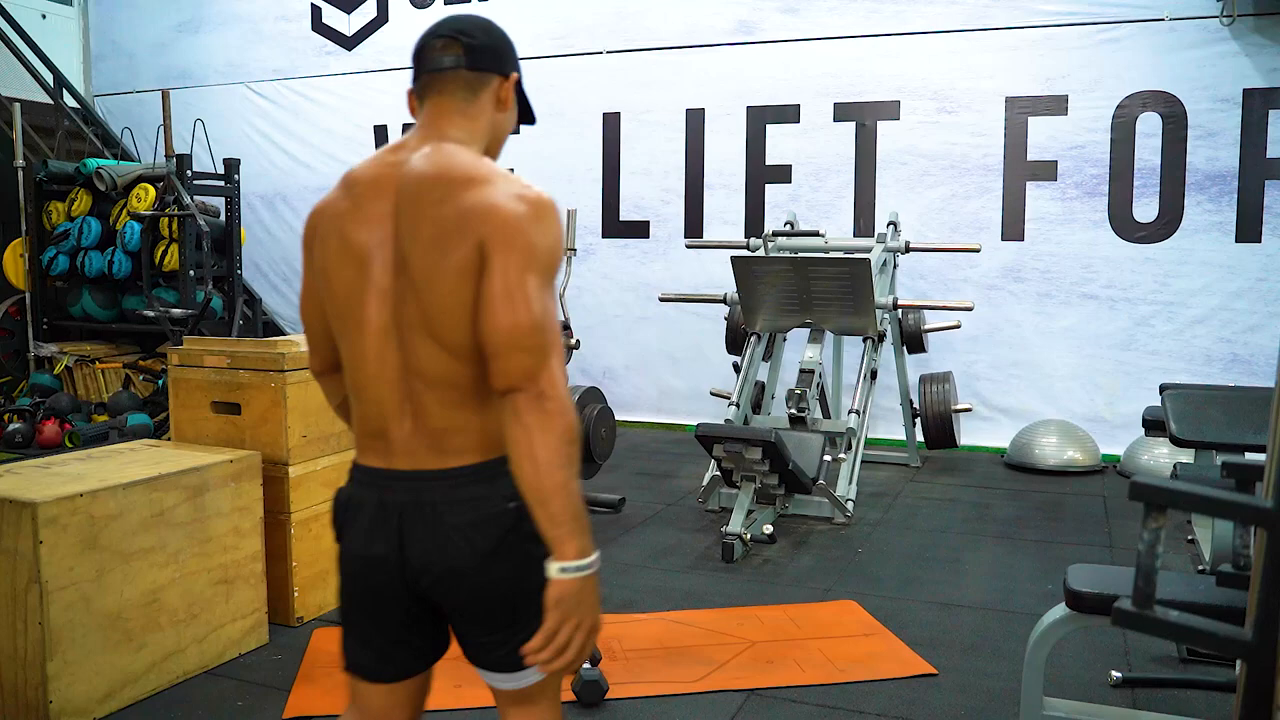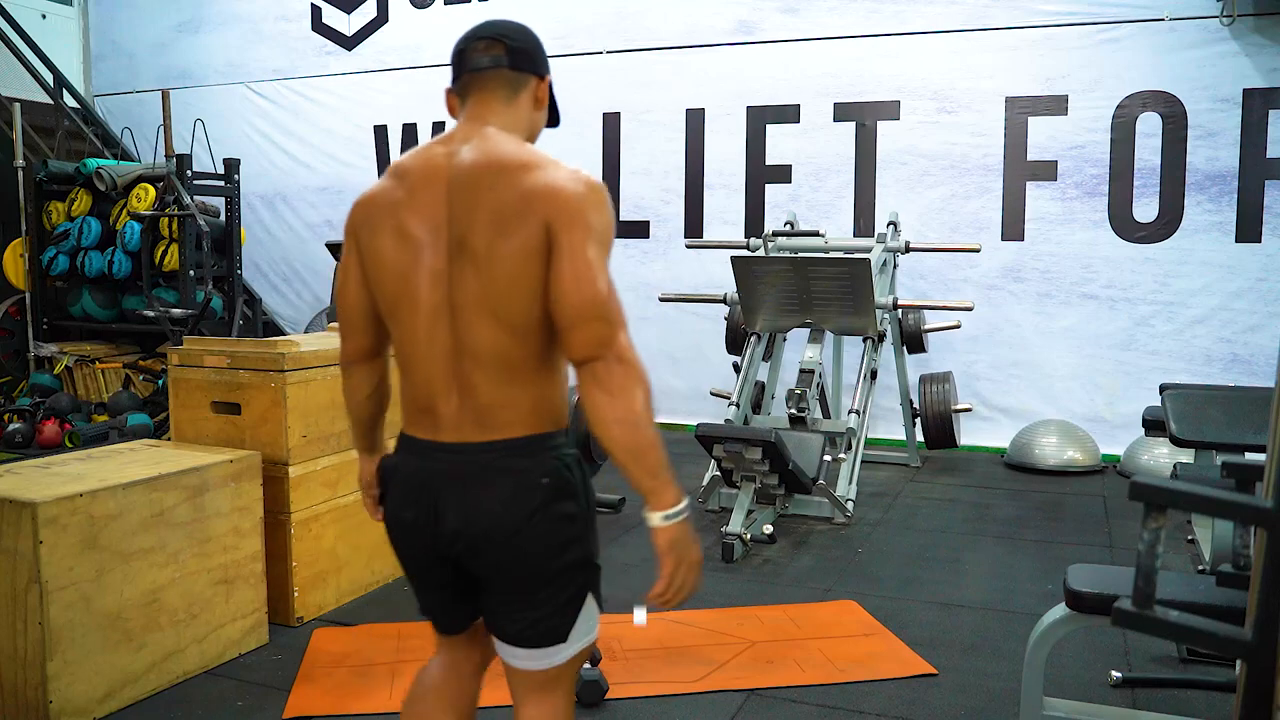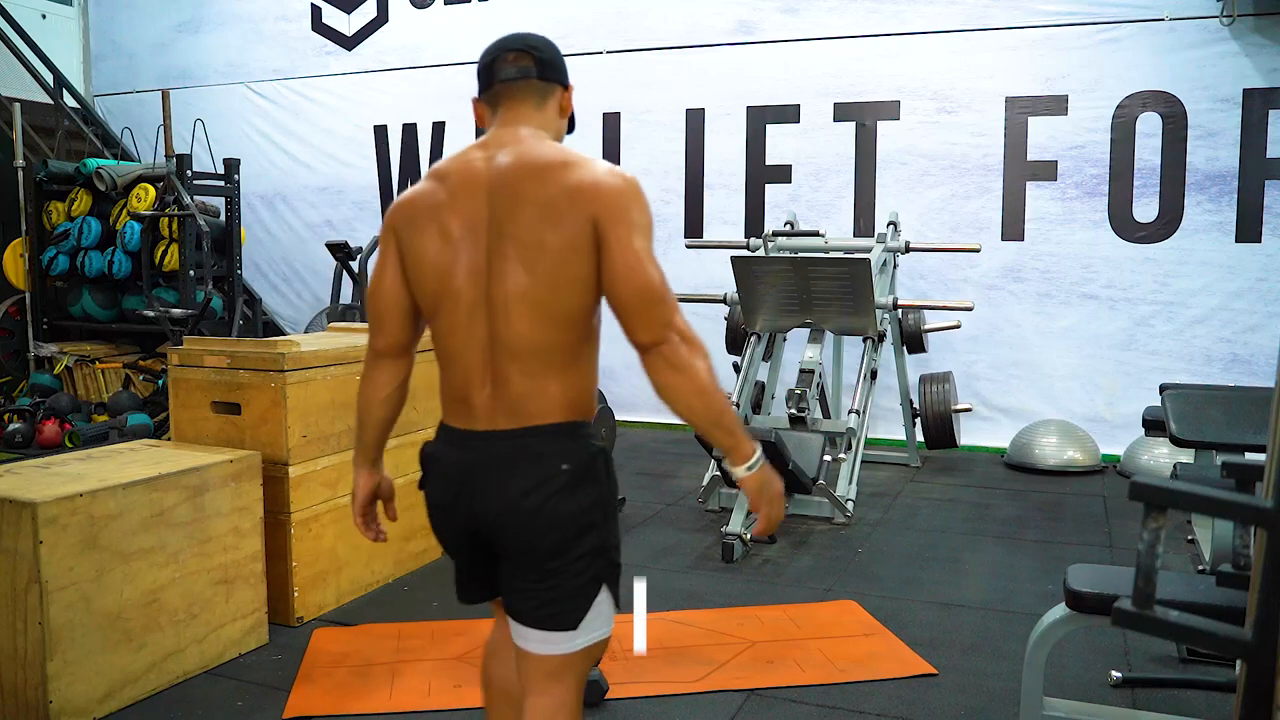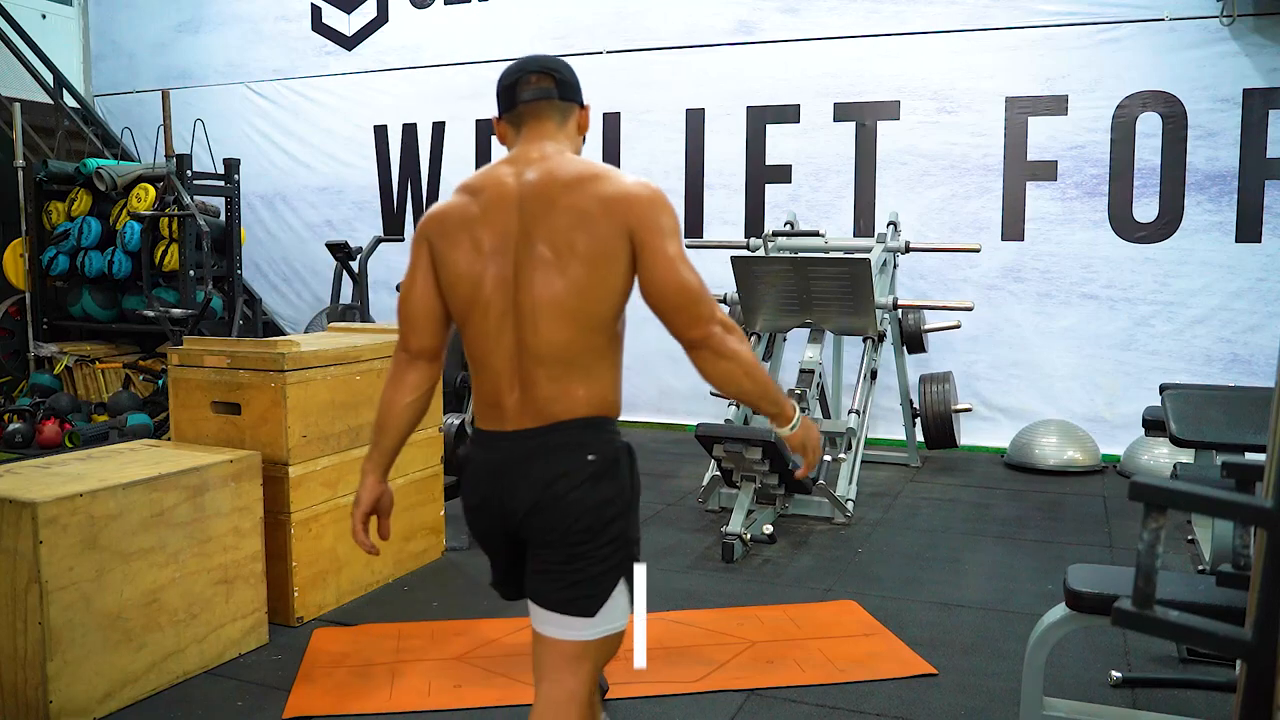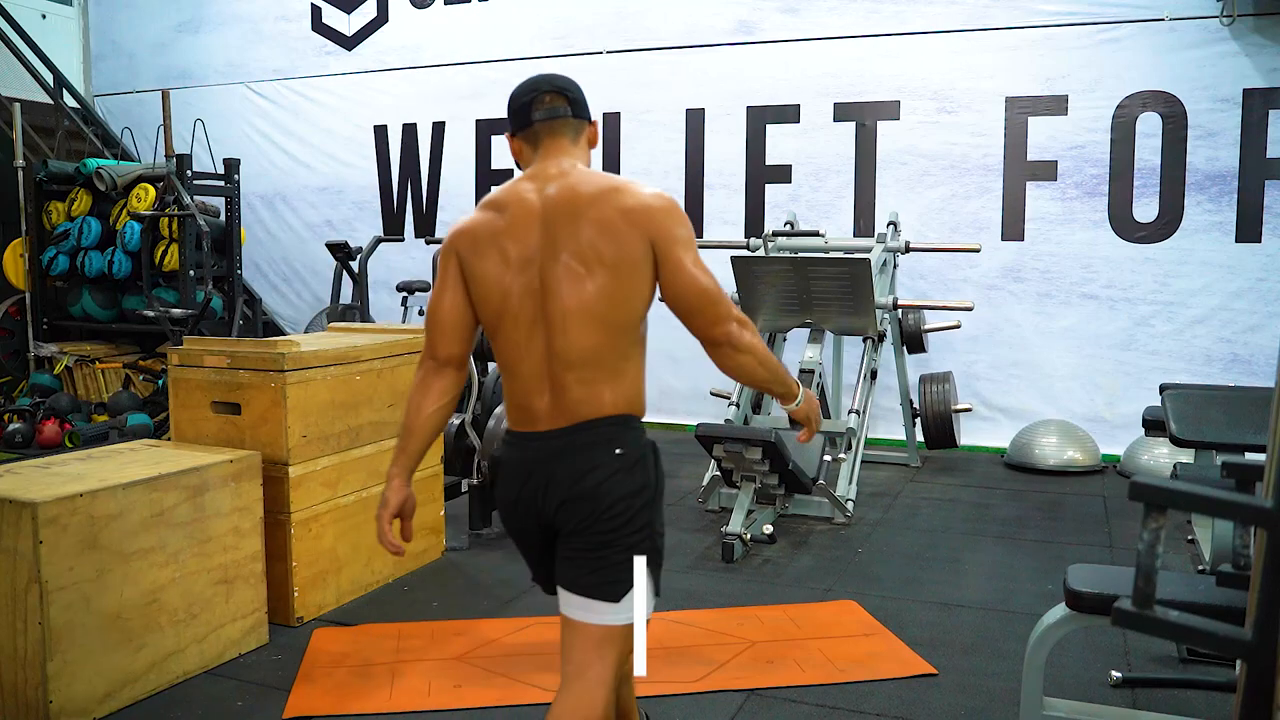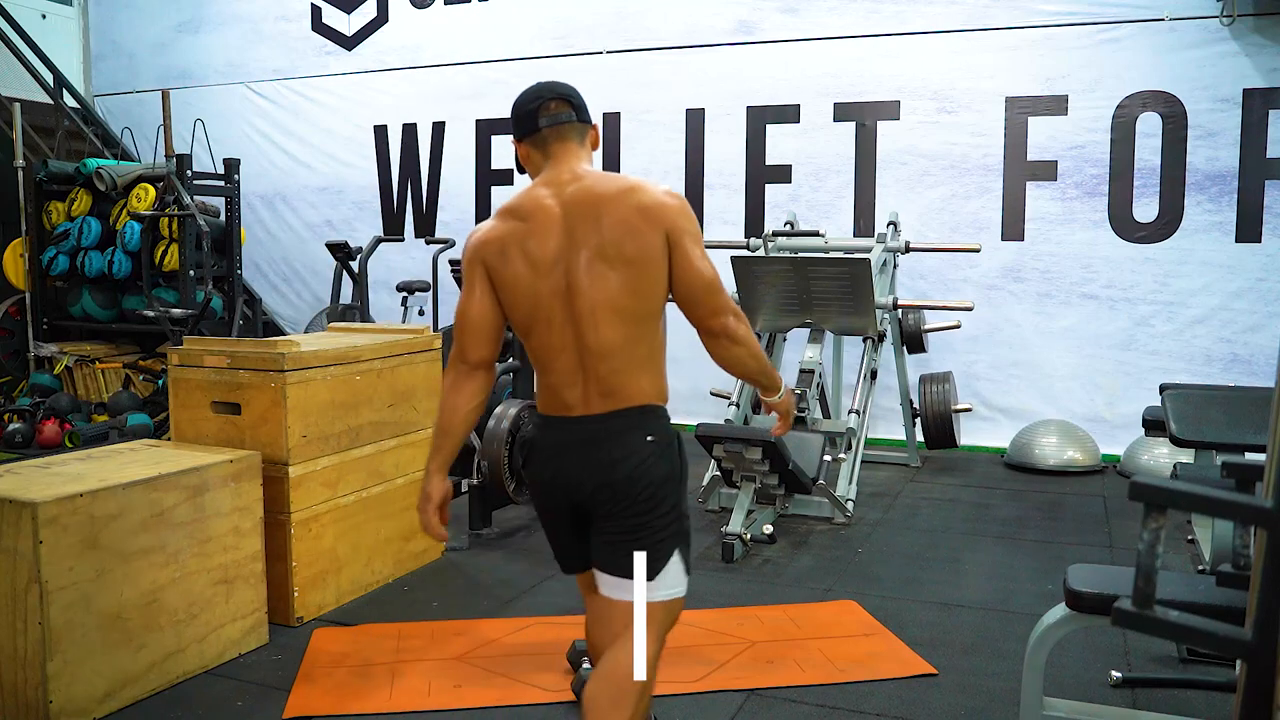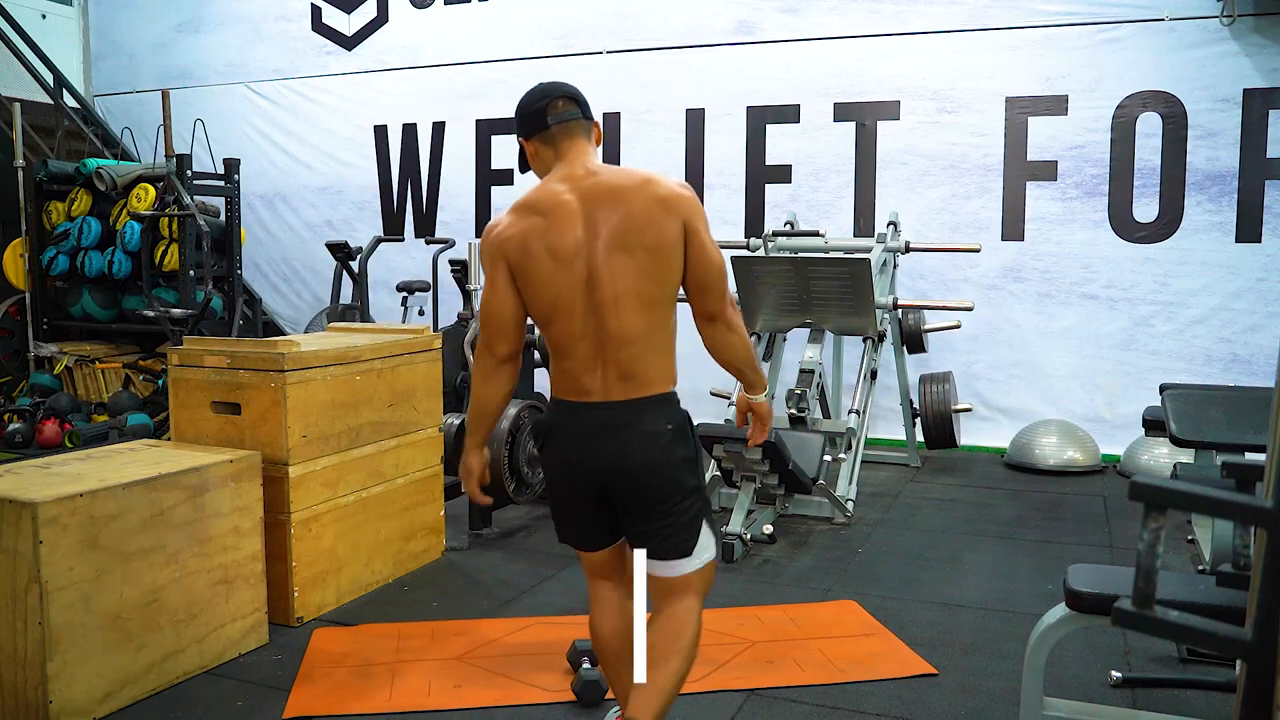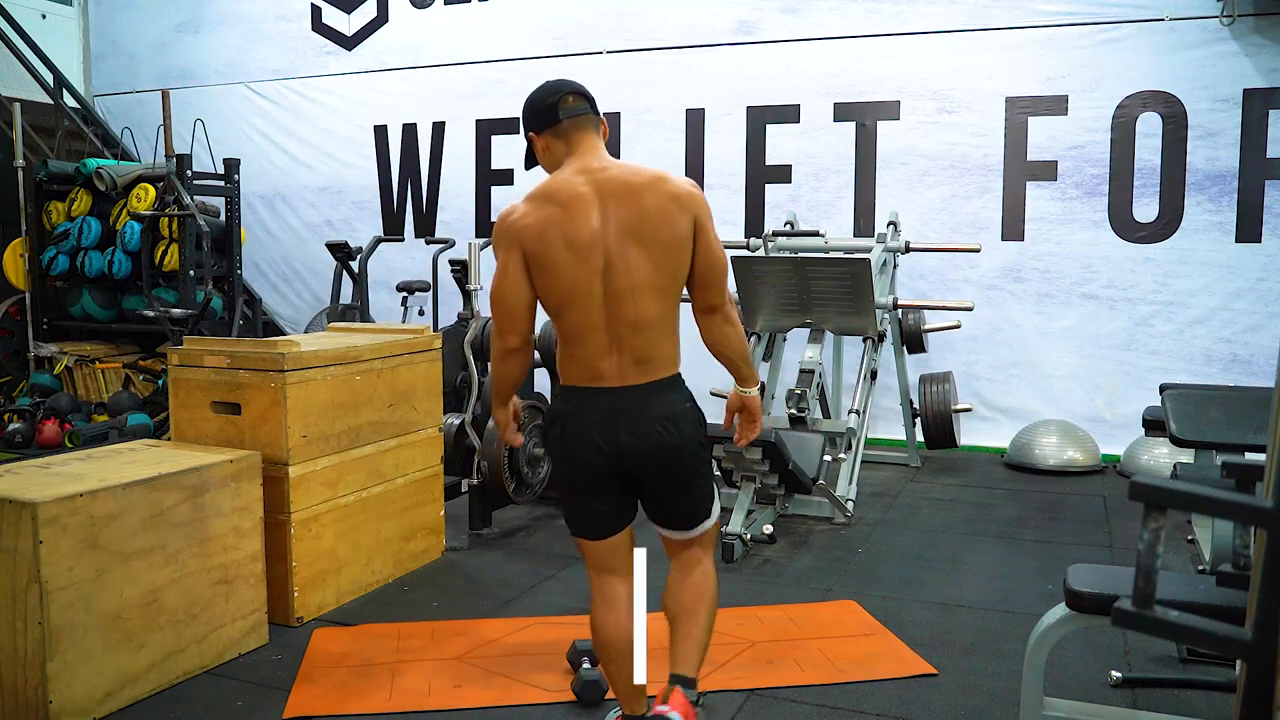
dt=0.1s
person 1, frame 1
left shoulder: (333, 208)
right shoulder: (510, 206)
right elbow: (529, 394)
right wrist: (576, 560)
left hip: (375, 511)
right hip: (485, 513)
person 1, frame 2
left shoulder: (378, 201)
right shoulder: (563, 190)
left elbow: (359, 355)
right elbow: (603, 361)
left wrist: (368, 453)
right wrist: (667, 508)
left hip: (422, 483)
right hip: (527, 483)
left knee: (460, 649)
person 1, frame 3
left shoulder: (416, 204)
right shoulder: (598, 189)
left elbow: (387, 353)
right elbow: (664, 345)
left wrist: (368, 463)
right wrist: (746, 458)
left hip: (456, 470)
right hip: (555, 471)
left knee: (518, 631)
person 1, frame 4
left shoulder: (446, 217)
right shoulder: (628, 200)
left elbow: (414, 359)
right elbow: (707, 335)
left wrist: (375, 472)
right wrist: (788, 418)
left hip: (490, 469)
right hip: (582, 468)
left knee: (563, 633)
person 1, frame 5
left shoulder: (472, 233)
right shoulder: (645, 209)
left elbow: (440, 366)
right elbow: (722, 331)
left wrist: (399, 478)
right wrist: (790, 392)
left hip: (522, 466)
right hip: (609, 463)
left knee: (596, 623)
right knee: (591, 664)
person 1, frame 6
left shoulder: (492, 237)
right shoulder: (656, 207)
left elbow: (470, 367)
right elbow: (720, 324)
left wrist: (438, 471)
right wrist: (775, 389)
left hip: (551, 450)
right hip: (637, 448)
left knee: (607, 601)
right knee: (636, 632)
person 1, frame 7
left shoulder: (510, 229)
right shoulder: (670, 199)
left elbow: (498, 355)
right elbow: (718, 314)
left wrist: (475, 445)
right wrist: (756, 387)
left hip: (573, 433)
right hip: (654, 429)
left knee: (607, 582)
right knee: (682, 594)
person 1, frame 8
left shoulder: (522, 218)
right shoulder: (679, 196)
left elbow: (510, 340)
right elbow: (716, 309)
left wrist: (502, 402)
right wrist: (747, 384)
left hip: (580, 420)
right hip: (664, 411)
left knee: (609, 576)
right knee: (692, 551)
